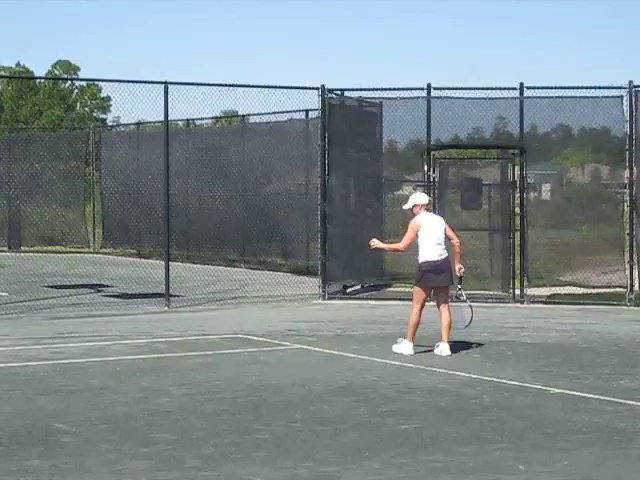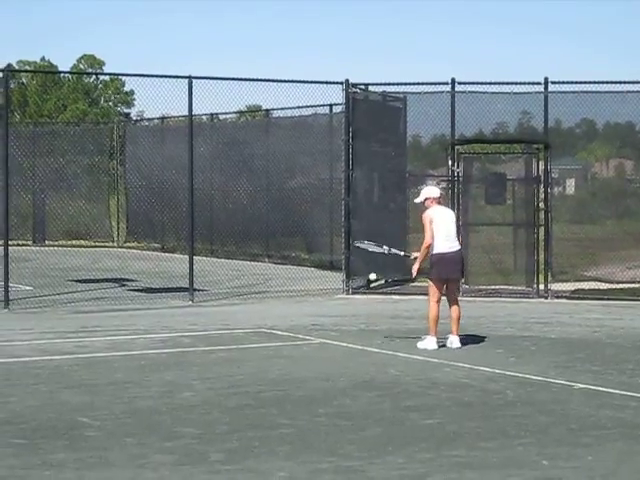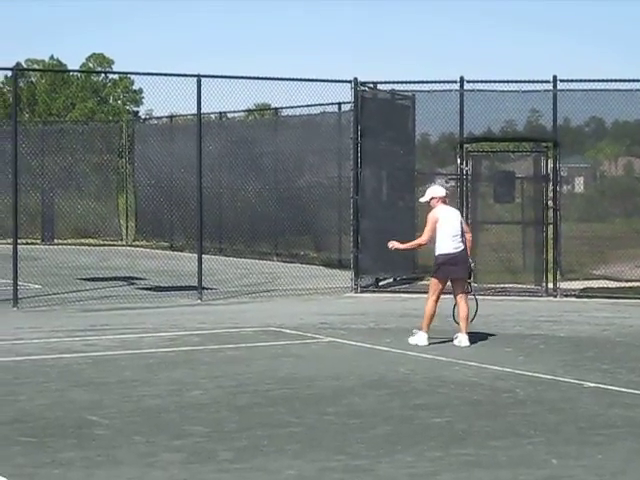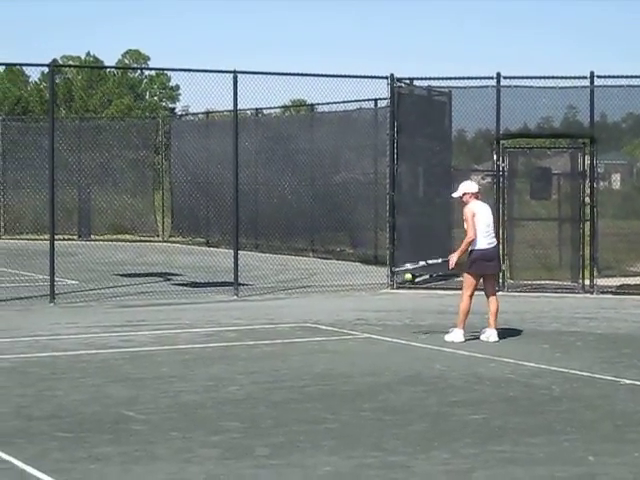
dt=0.7s
person 1, frame 1
left shoulder: (417, 221)
right shoulder: (439, 219)
left elbow: (402, 246)
right elbow: (456, 242)
left wrist: (382, 245)
right wrist: (457, 263)
left hip: (428, 266)
right hip: (444, 264)
left knee: (417, 307)
right knee: (443, 307)
left ankle: (408, 343)
right ankle: (444, 345)
person 1, frame 2
left shoulder: (428, 214)
right shoulder: (450, 212)
left elbow: (428, 241)
left wrist: (418, 262)
right wrist: (423, 254)
left hip: (440, 258)
right hip: (456, 255)
left knee: (434, 300)
right knee: (453, 299)
left ankle: (431, 339)
right ankle: (454, 337)
person 1, frame 3
left shoulder: (434, 214)
right shoulder: (456, 212)
left elbow: (423, 240)
right elbow: (468, 235)
left wrist: (401, 246)
right wrist: (468, 257)
left hip: (444, 258)
right hip: (460, 256)
left knee: (433, 298)
right knee: (461, 298)
left ankle: (423, 334)
right ankle: (463, 336)
person 1, frame 4
left shoulder: (469, 208)
right shoulder: (486, 207)
left elbow: (471, 236)
left wrist: (457, 254)
right wrist: (461, 251)
left hip: (479, 254)
right hip: (493, 251)
left knee: (467, 294)
right knee: (491, 293)
left ankle: (459, 331)
right ankle: (492, 331)
